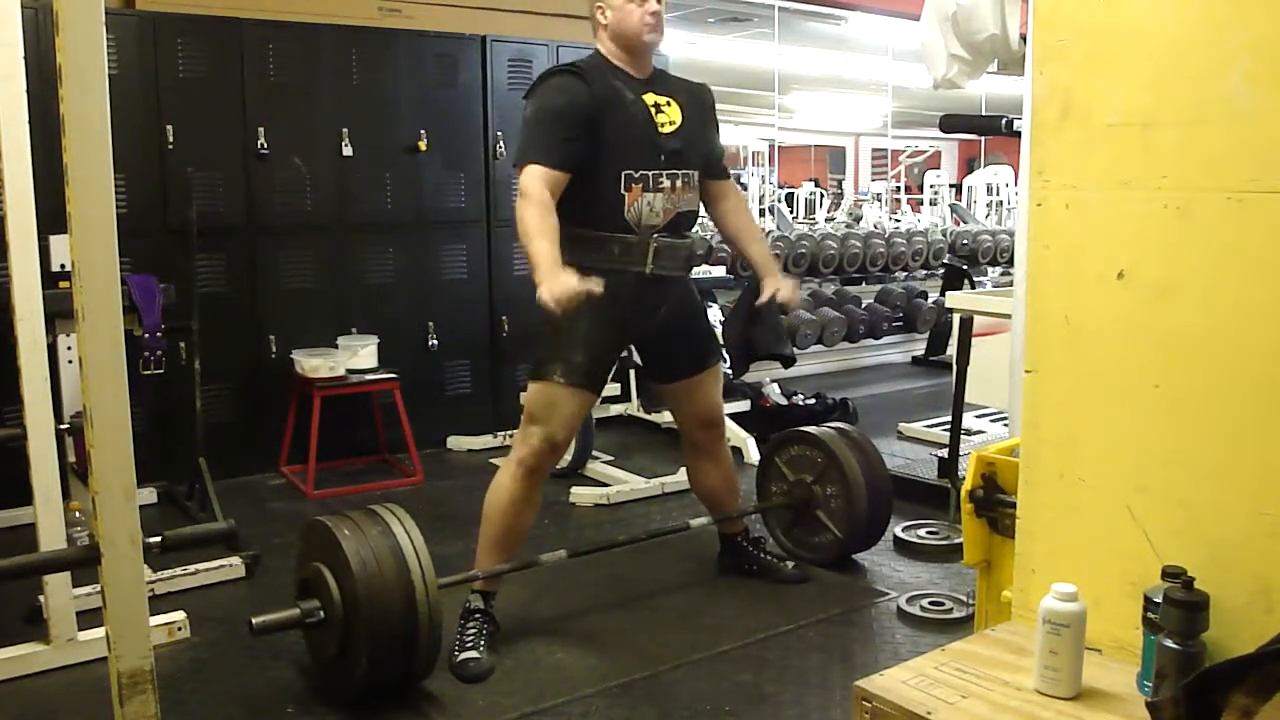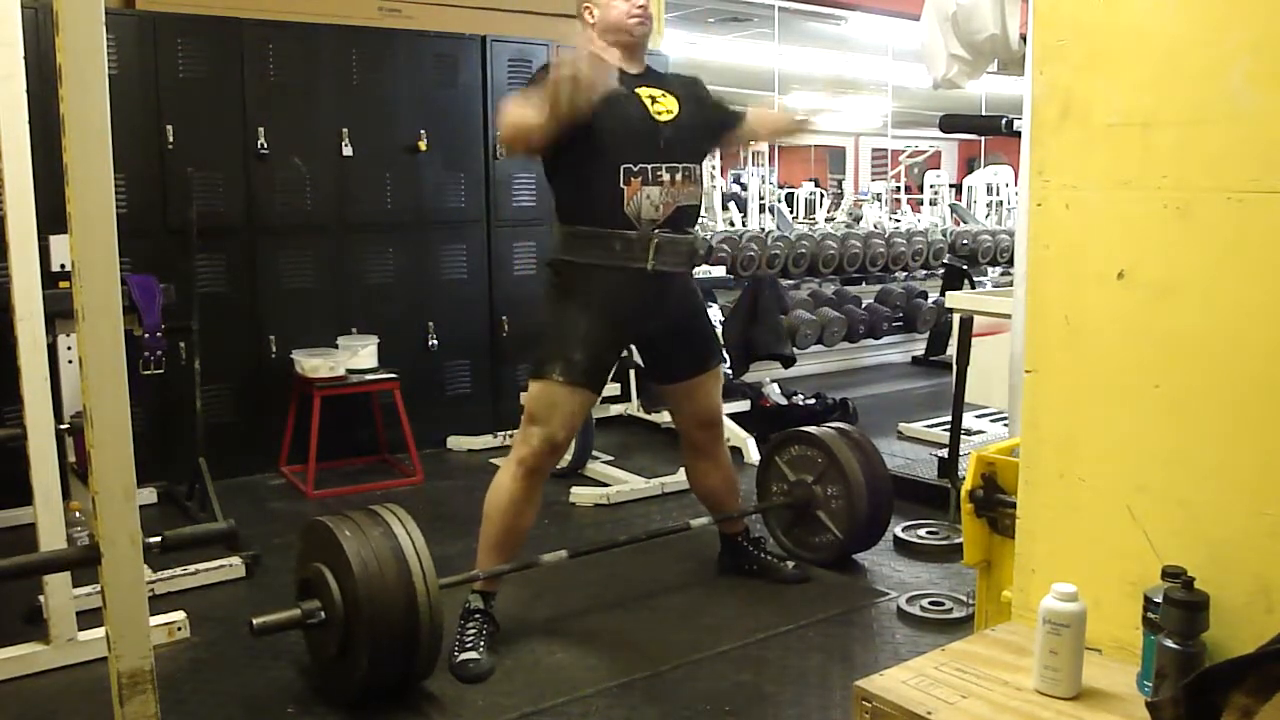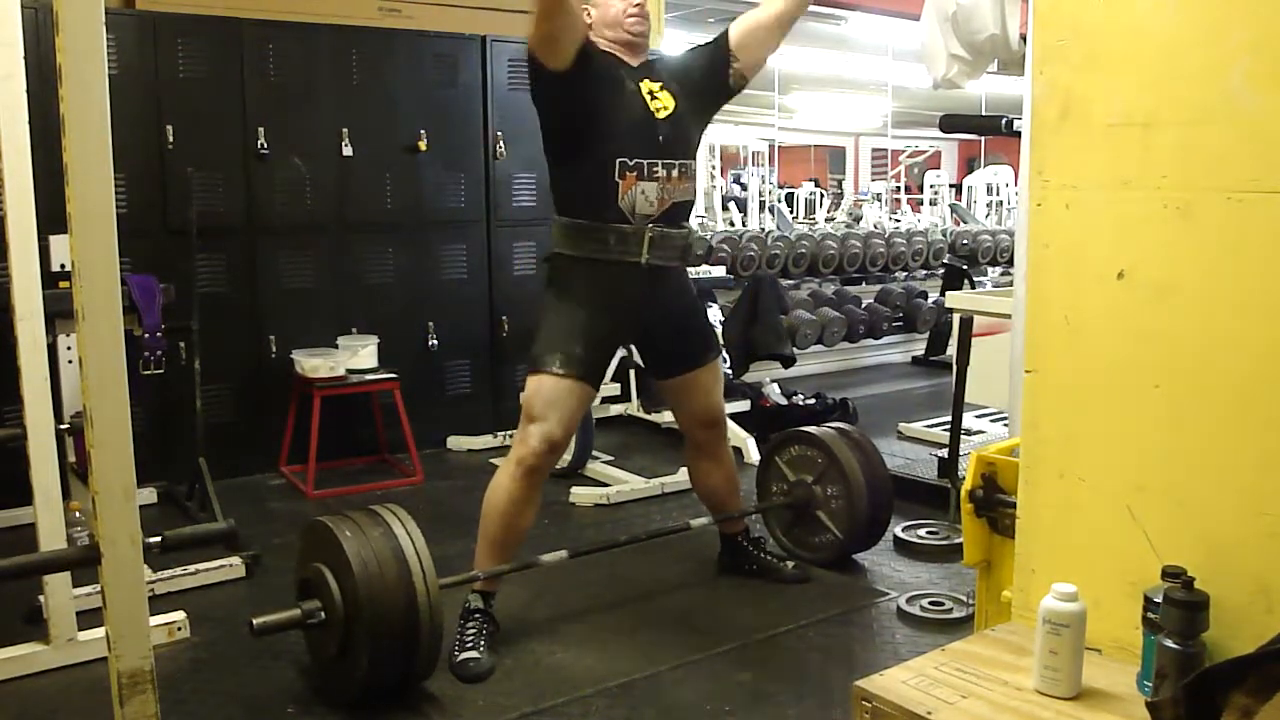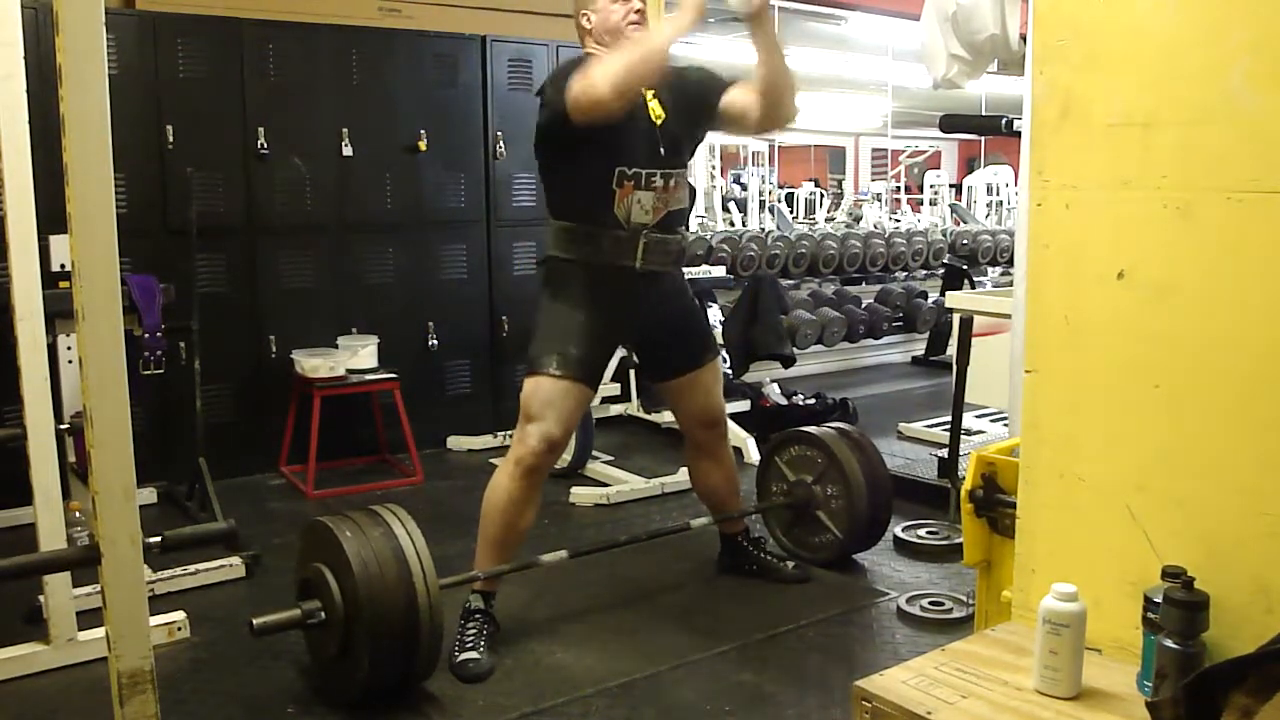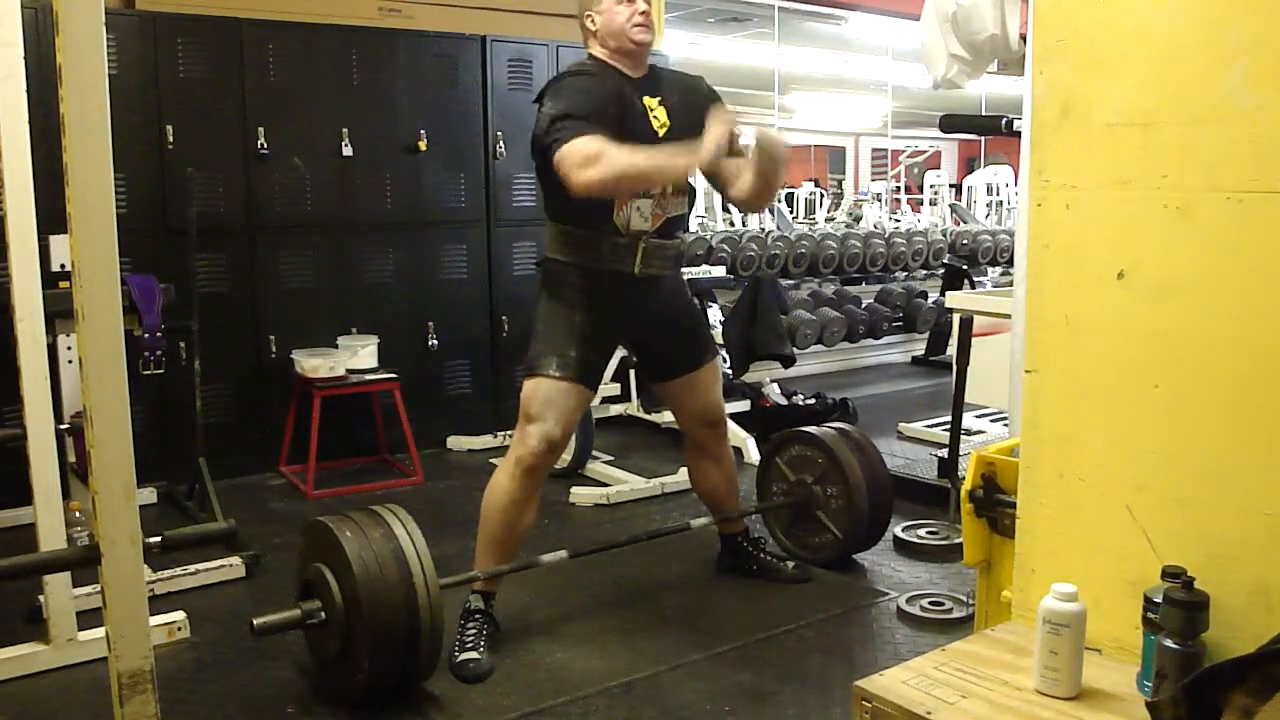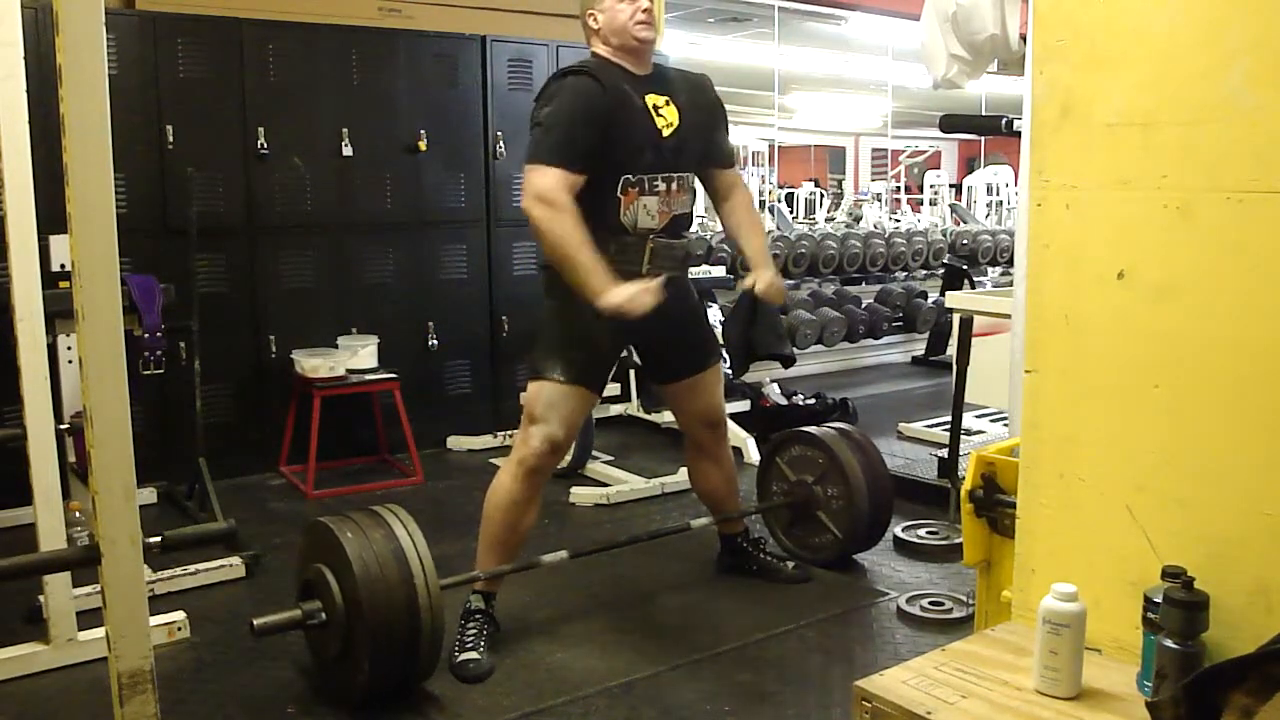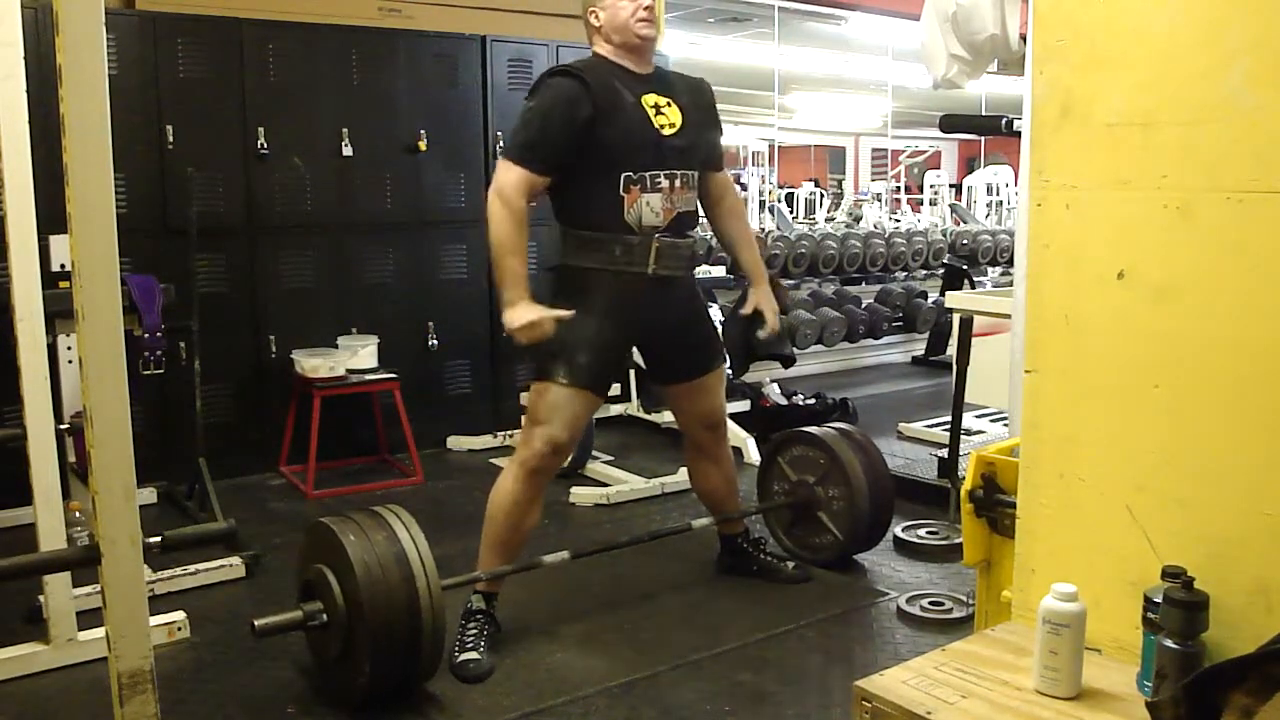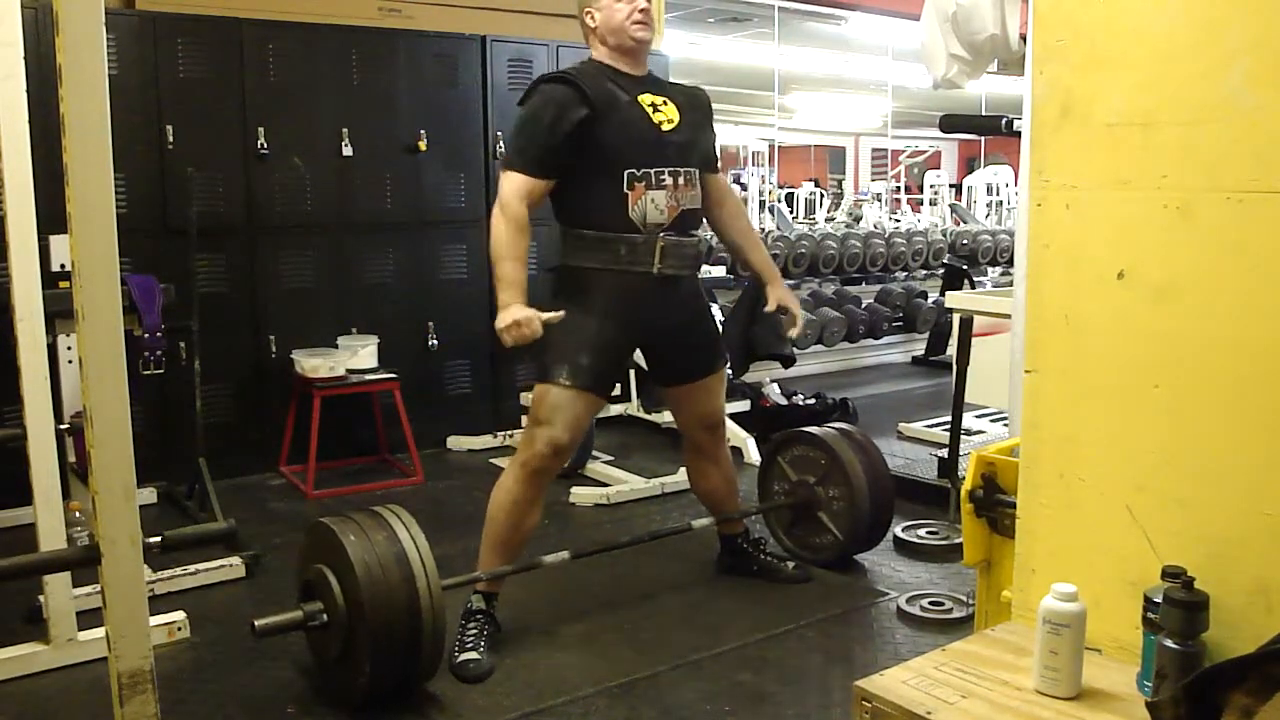
dt=0.2s
person 1, frame 1
left shoulder: (691, 98)
right shoulder: (573, 90)
left elbow: (724, 192)
right elbow: (536, 189)
left wrist: (769, 269)
right wrist: (549, 272)
left hip: (672, 287)
right hip: (595, 289)
left knee: (708, 425)
right knee: (537, 448)
left ankle: (739, 545)
right ankle: (478, 607)
person 1, frame 2
left shoulder: (685, 92)
right shoulder: (574, 81)
left elbow: (751, 127)
right elbow: (515, 131)
left wrist: (809, 116)
right wrist: (557, 103)
left hip: (671, 285)
right hip: (592, 286)
left knee: (706, 426)
right knee: (537, 447)
left ankle: (738, 545)
right ankle: (478, 607)
person 1, frame 3
left shoulder: (687, 74)
right shoulder: (576, 72)
left hip: (666, 278)
right hip: (588, 281)
left knee: (708, 424)
right knee: (537, 445)
left ankle: (738, 545)
right ankle: (477, 607)
person 1, frame 4
left shoulder: (687, 87)
right shoulder: (575, 80)
left elbow: (776, 112)
right elbow: (612, 92)
left hip: (662, 281)
right hip: (585, 284)
left knee: (710, 423)
right knee: (536, 445)
left ankle: (738, 545)
right ankle: (478, 607)
person 1, frame 5
left shoulder: (688, 92)
right shoulder: (579, 90)
left elbow: (740, 187)
right elbow: (590, 172)
left wrist: (765, 165)
right wrist: (695, 155)
left hip: (660, 282)
right hip: (584, 286)
left knee: (710, 423)
right knee: (536, 445)
left ankle: (737, 544)
right ankle: (477, 607)
person 1, frame 6
left shoulder: (694, 92)
right shoulder: (580, 92)
left elbow: (728, 187)
right elbow: (542, 198)
left wrist: (760, 263)
right wrist: (606, 289)
left hip: (668, 286)
right hip: (592, 297)
left knee: (710, 427)
right knee: (539, 448)
left ankle: (738, 545)
right ankle: (478, 607)
person 1, frame 7
left shoulder: (692, 95)
right shoulder: (572, 91)
left elbow: (720, 194)
right elbow: (507, 193)
left wrist: (759, 280)
right wrist: (516, 299)
left hip: (674, 288)
right hip: (595, 291)
left knee: (709, 429)
right knee: (542, 448)
left ankle: (737, 546)
right ankle: (479, 607)
person 1, frame 8
left shoulder: (687, 100)
right shoulder: (566, 97)
left elbow: (720, 197)
right elbow: (512, 201)
left wrist: (772, 277)
right wrist: (512, 301)
left hip: (679, 289)
right hip: (599, 291)
left knee: (709, 431)
right knee: (545, 448)
left ankle: (738, 547)
right ankle: (480, 607)
